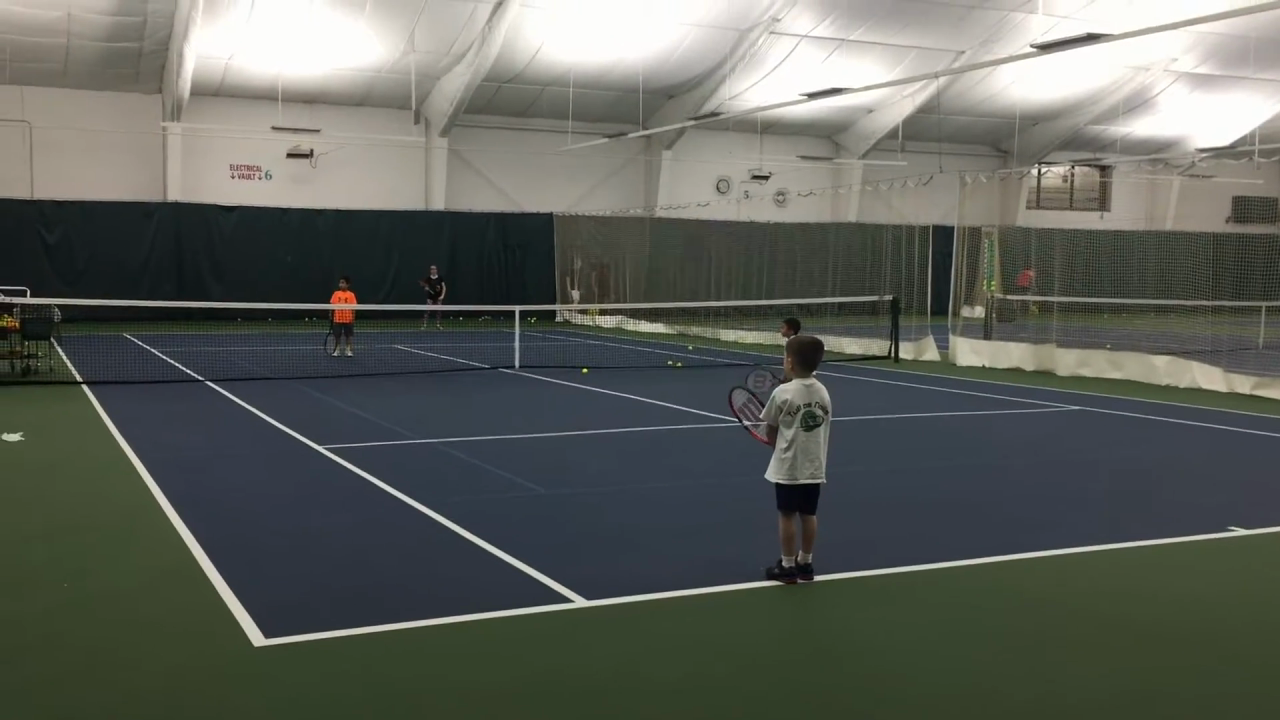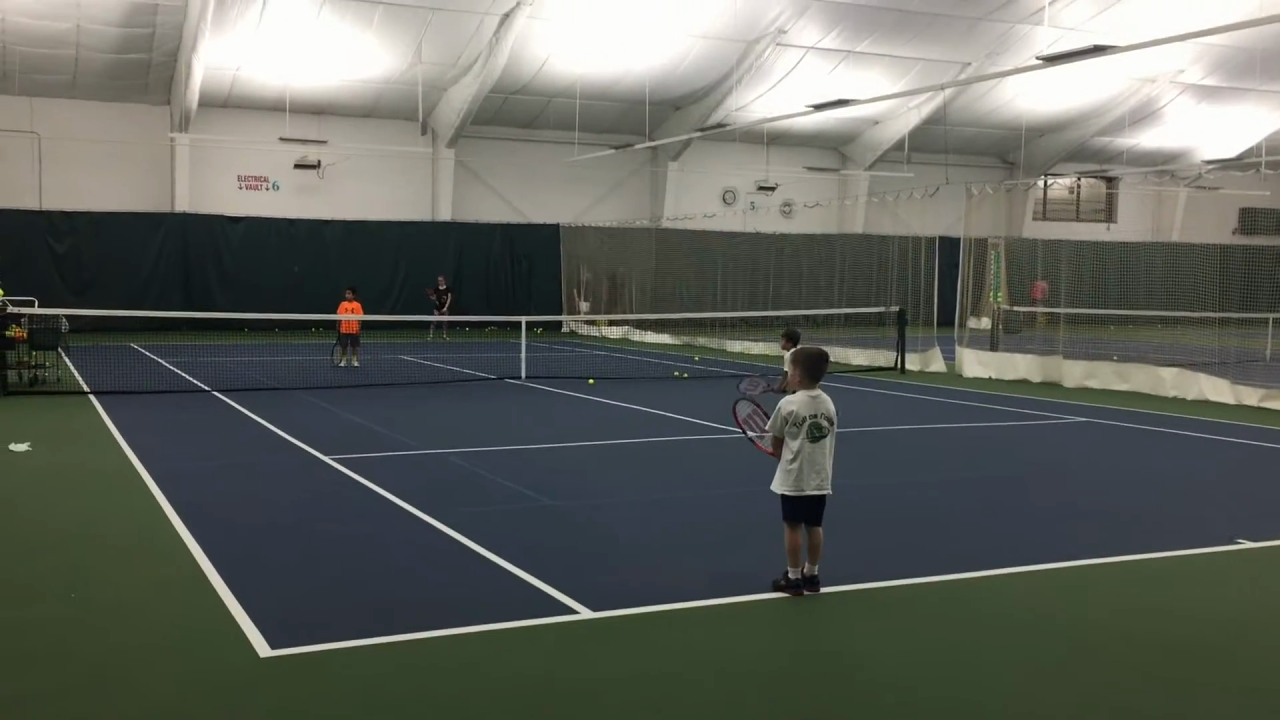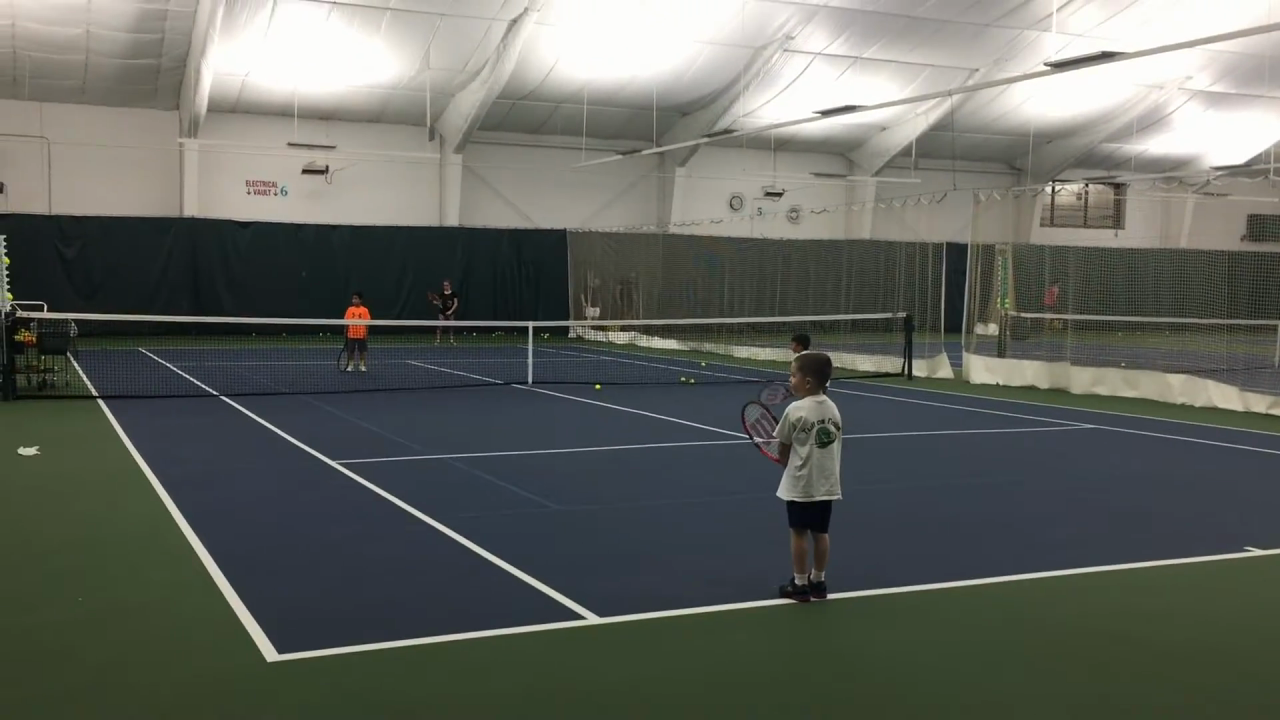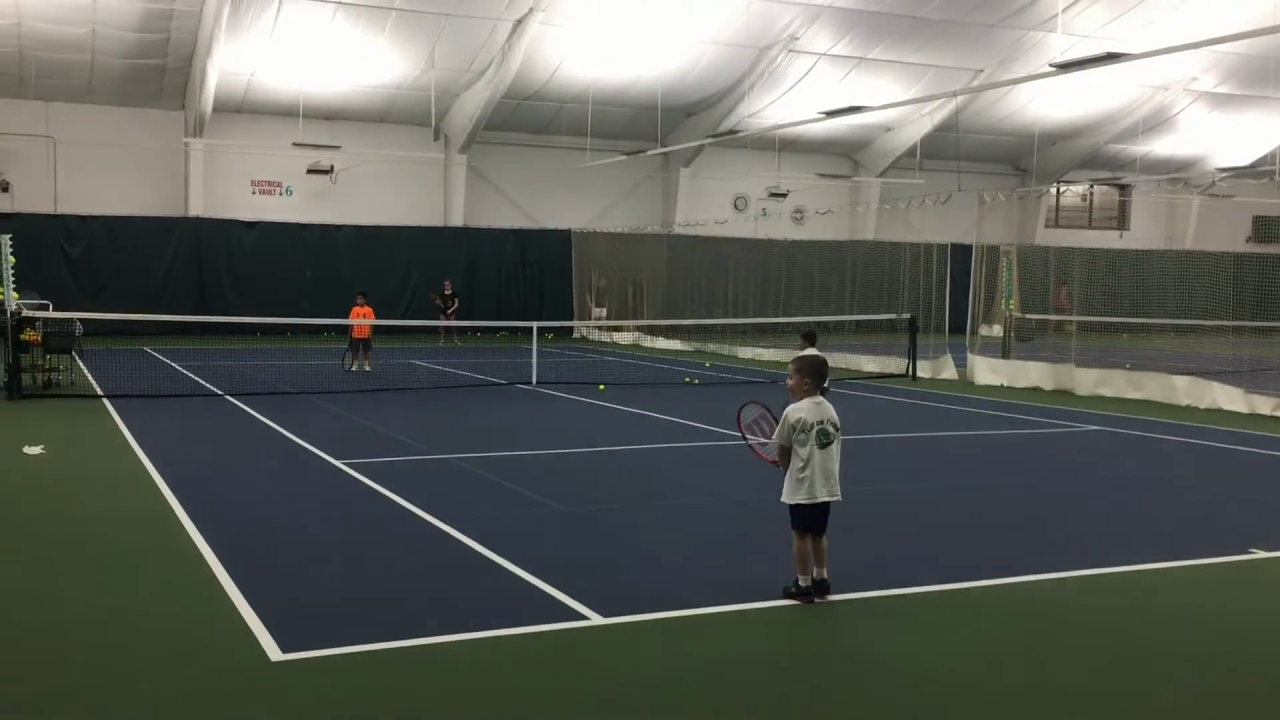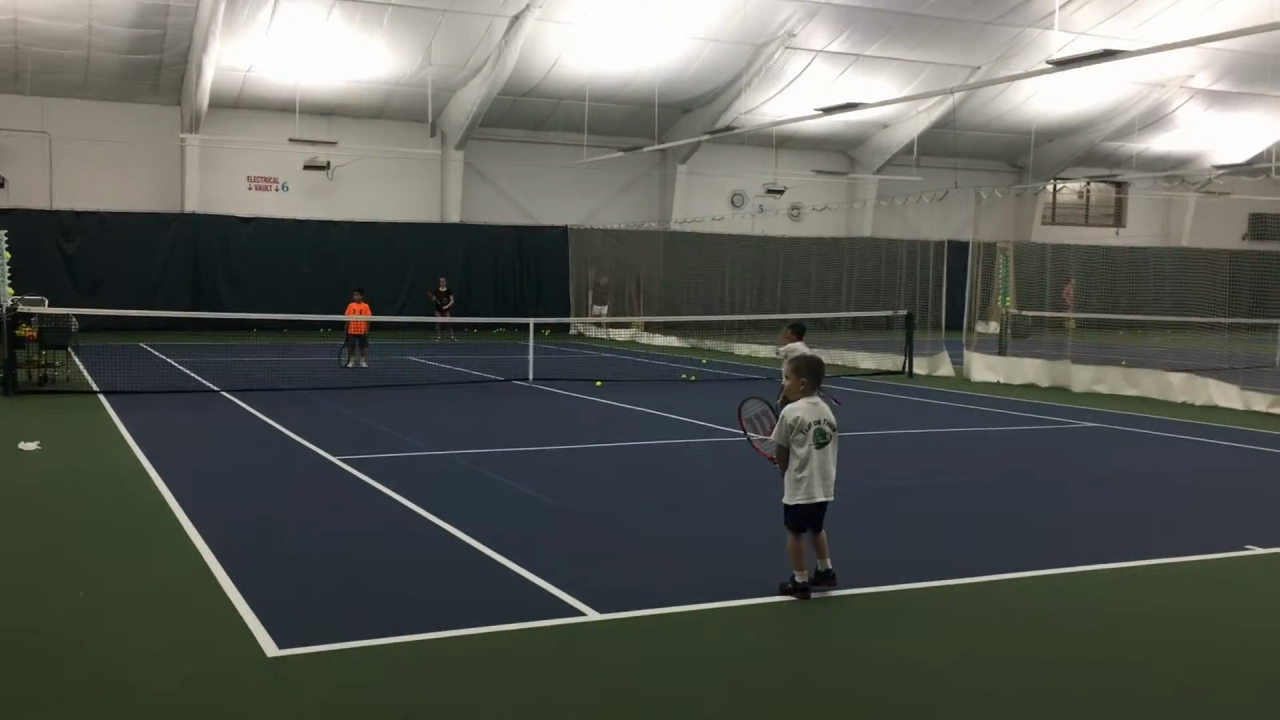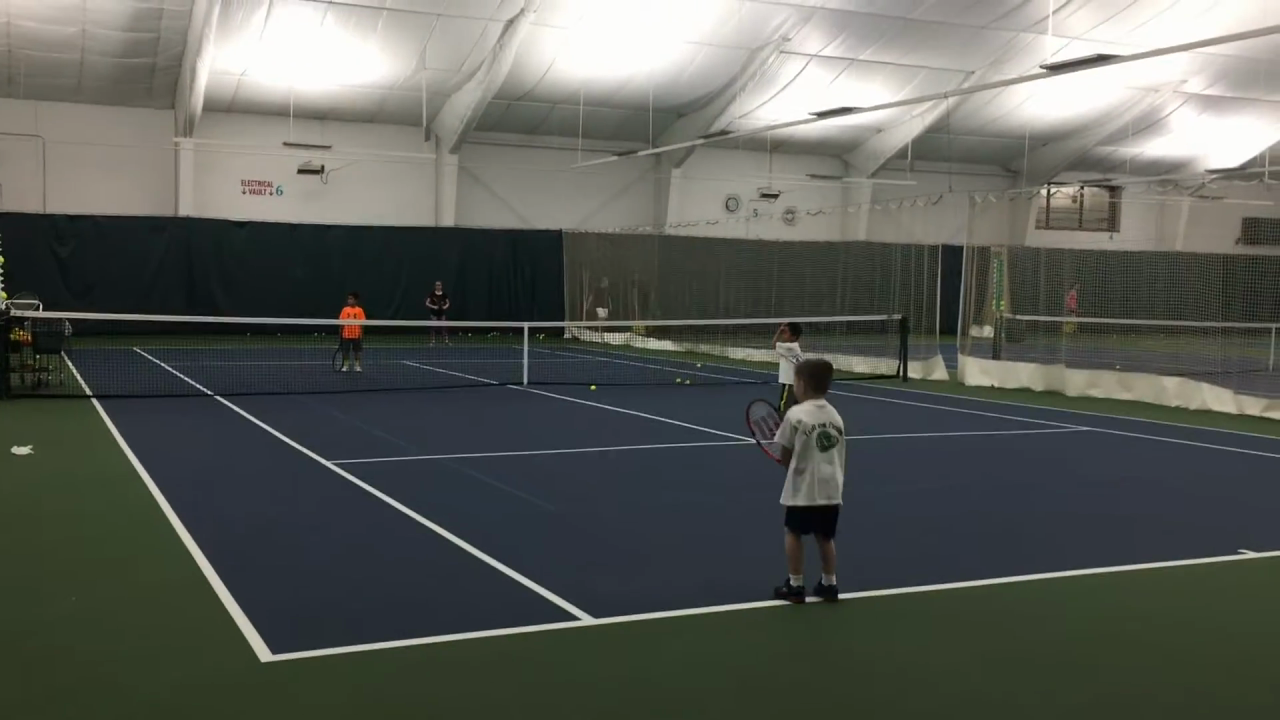
dt=0.3s
person 1, frame 1
left shoulder: (783, 393)
right shoulder: (823, 392)
left elbow: (771, 431)
right elbow: (821, 427)
left wrist: (778, 446)
right wrist: (809, 451)
left hip: (788, 467)
right hip: (814, 467)
left knee: (787, 515)
right knee: (808, 515)
left ankle: (788, 566)
right ankle: (805, 563)
person 1, frame 2
left shoulder: (789, 404)
right shoulder: (828, 403)
left elbow: (776, 443)
right elbow: (827, 437)
left wrist: (782, 457)
left hip: (794, 478)
right hip: (820, 478)
left knee: (793, 527)
right knee: (814, 526)
left ankle: (794, 578)
right ankle: (811, 575)
person 1, frame 3
left shoulder: (796, 410)
right shoulder: (832, 408)
left elbow: (783, 449)
right elbow: (830, 444)
left wrist: (788, 464)
left hip: (801, 485)
right hip: (827, 483)
left knee: (799, 533)
right knee: (820, 533)
left ankle: (800, 584)
right ankle: (818, 581)
person 1, frame 4
left shoulder: (794, 412)
right shoulder: (830, 410)
left elbow: (783, 452)
right elbow: (830, 446)
left wrist: (787, 468)
left hip: (803, 486)
right hip: (826, 485)
left knee: (801, 535)
right knee: (818, 534)
left ankle: (804, 586)
right ankle: (820, 579)
person 1, frame 5
left shoulder: (791, 412)
right shoulder: (826, 410)
left elbow: (781, 452)
right elbow: (828, 446)
left wrist: (786, 471)
left hip: (801, 485)
right hip: (824, 484)
left knee: (795, 532)
right knee: (816, 528)
left ankle: (800, 582)
right ankle: (825, 570)
person 1, frame 6
left shoulder: (796, 414)
right shoulder: (835, 415)
left elbow: (786, 454)
right elbow: (838, 451)
left wrist: (790, 469)
left hip: (803, 488)
right hip: (831, 489)
left knee: (793, 533)
right knee: (825, 536)
left ankle: (795, 586)
right ankle: (829, 584)
